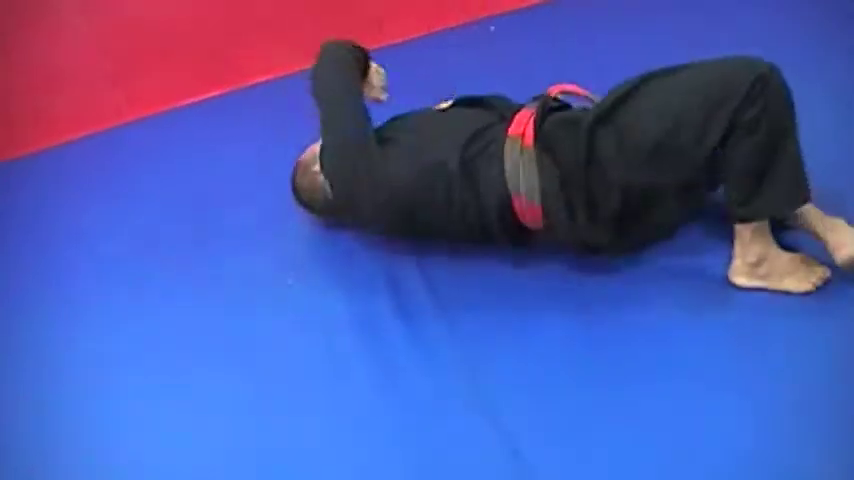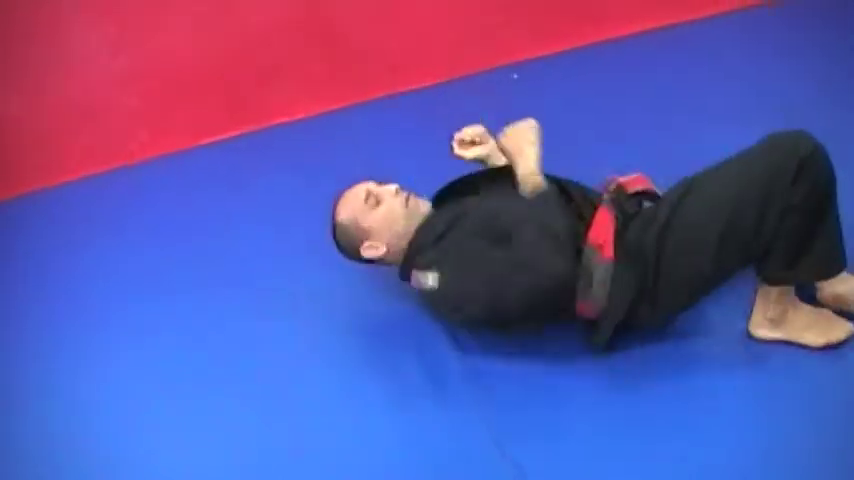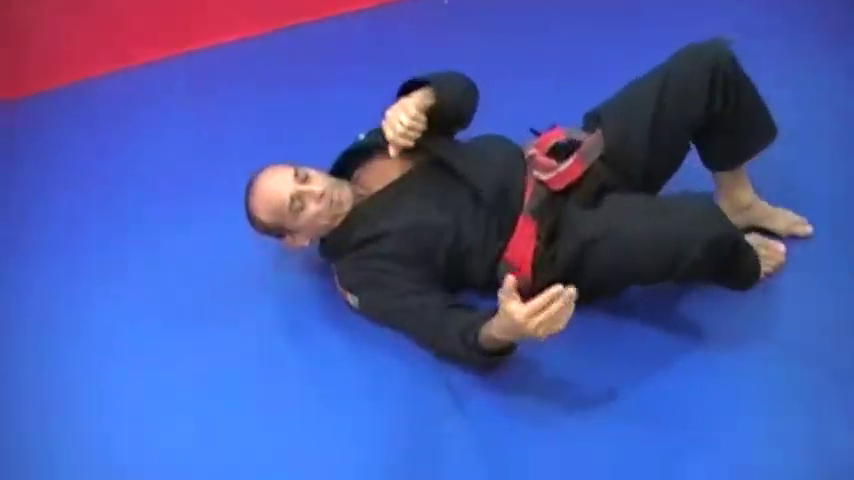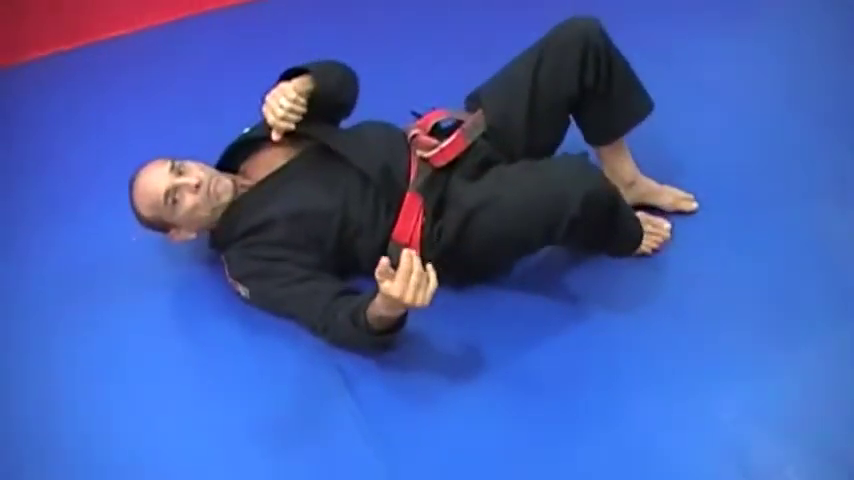
dt=0.7s
person 1, frame 1
left shoulder: (411, 167)
right shoulder: (364, 184)
left elbow: (501, 117)
right elbow: (333, 77)
right wrist: (358, 70)
left hip: (575, 157)
right hip: (572, 170)
right knee: (753, 83)
right ankle: (754, 255)
person 1, frame 2
left shoulder: (445, 218)
right shoulder: (445, 276)
right elbow: (548, 272)
left wrist: (496, 159)
right wrist: (525, 166)
left hip: (629, 222)
right hip: (636, 269)
left knee: (756, 170)
right knee: (797, 154)
right ankle: (778, 309)
person 1, frame 3
left shoulder: (379, 147)
right shoulder: (364, 269)
left elbow: (462, 93)
right elbow: (446, 329)
left wrist: (417, 101)
right wrist: (500, 330)
left hip: (574, 159)
right hip: (563, 246)
left knee: (708, 64)
right knee: (698, 231)
left ankle: (738, 201)
right ankle: (736, 260)
person 1, frame 4
left shoulder: (260, 142)
right shoulder: (252, 257)
left elbow: (342, 83)
right elbow: (339, 317)
left wrist: (296, 86)
right wrist: (385, 308)
left hip: (455, 144)
right hip: (451, 227)
left knee: (580, 39)
right knee: (575, 186)
left ankle: (624, 179)
right ankle: (623, 234)
